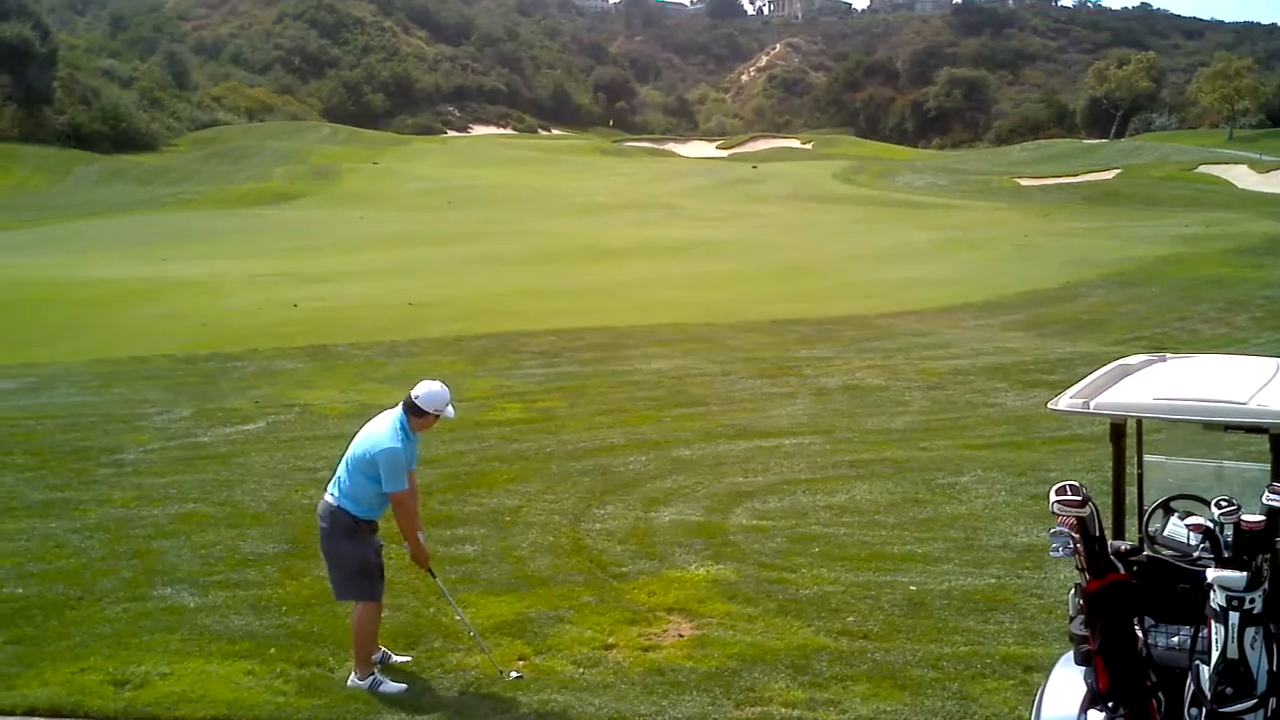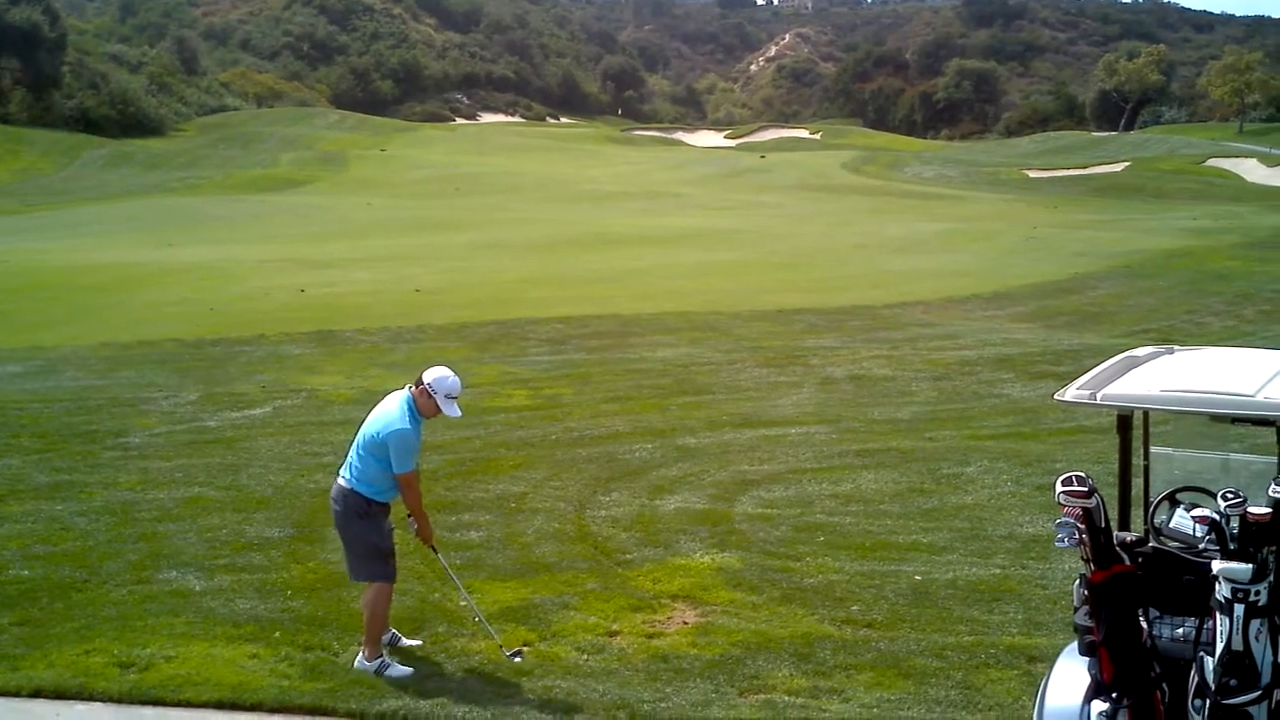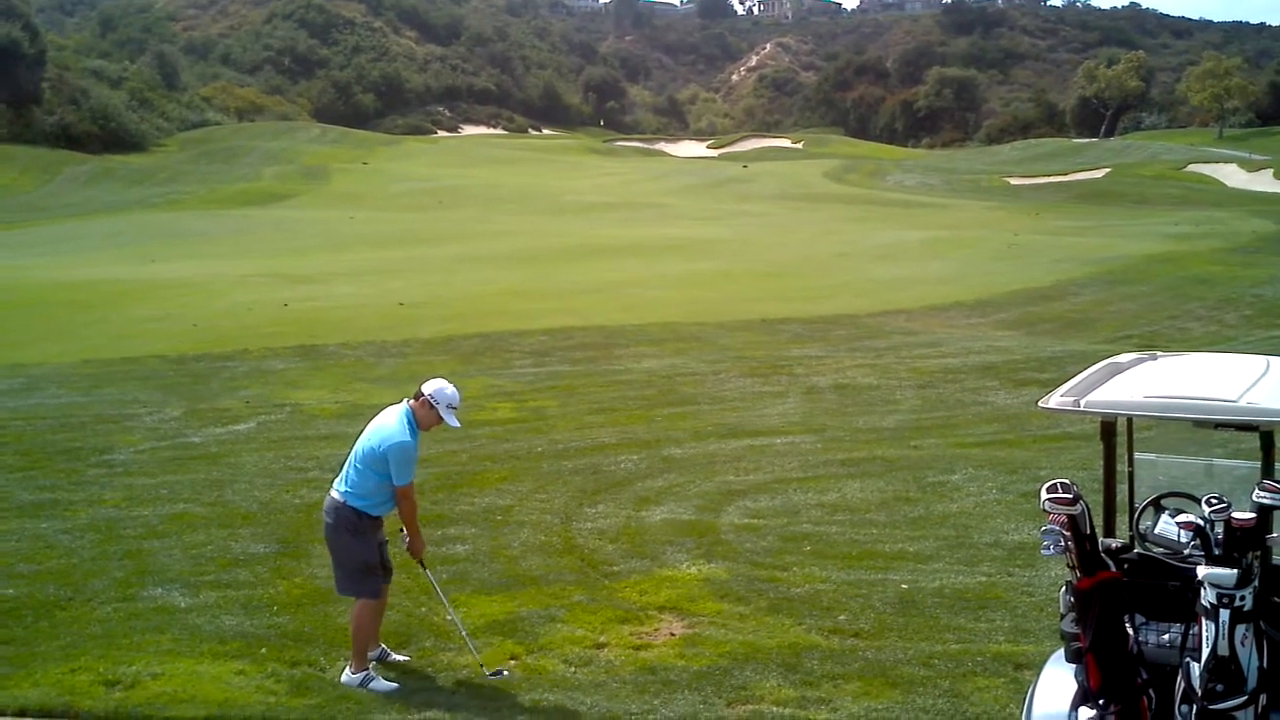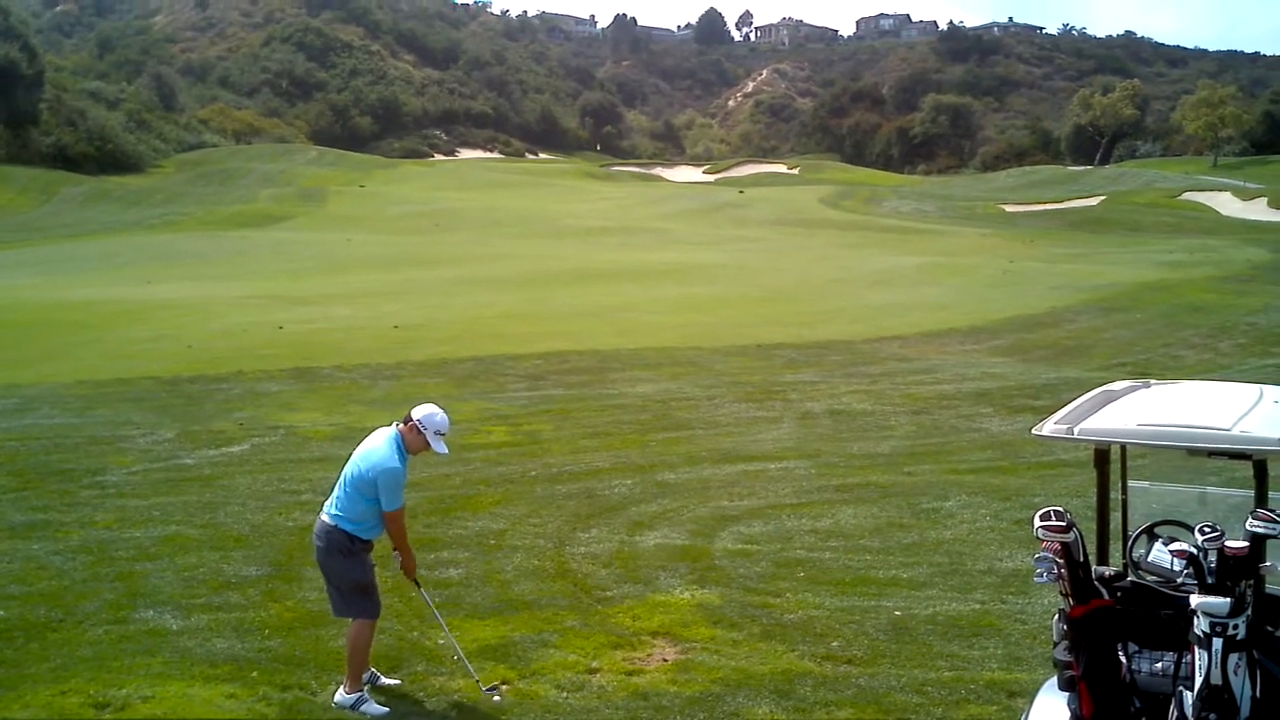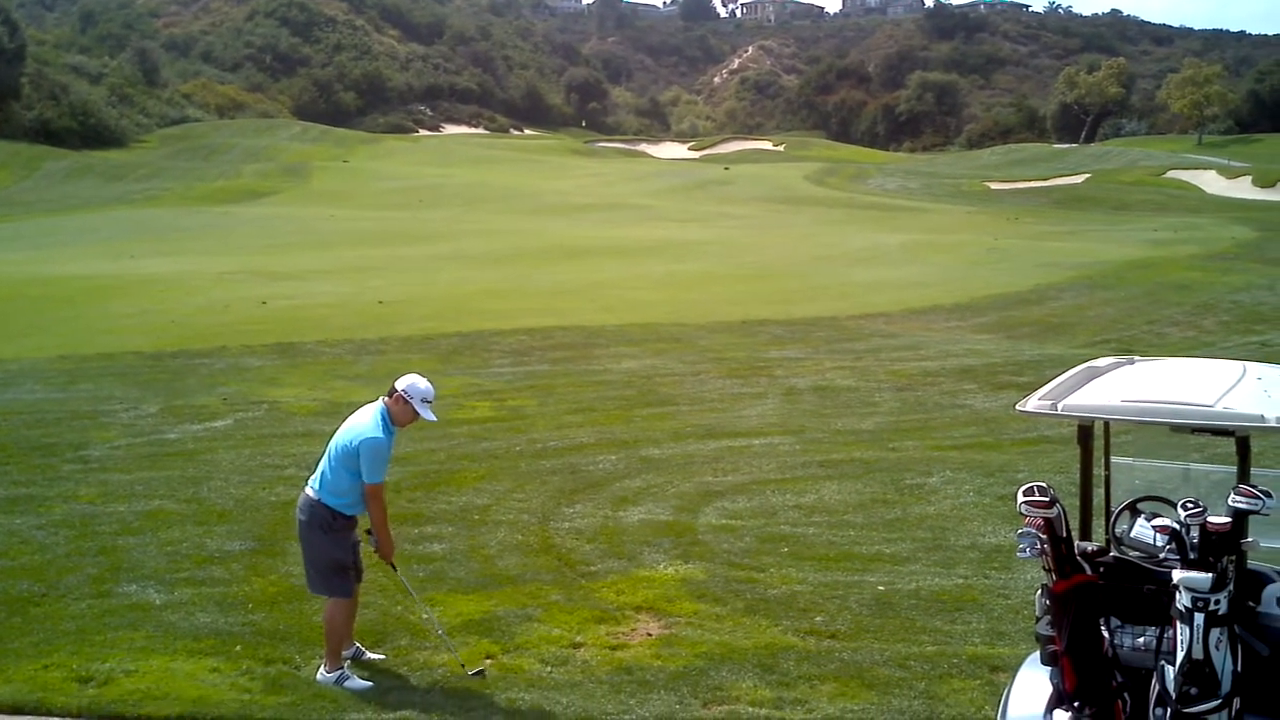
dt=1s
person 1, frame 1
left shoulder: (401, 424)
right shoulder: (391, 446)
left elbow: (410, 485)
right elbow: (400, 504)
left wrist: (419, 534)
right wrist: (416, 547)
left hip: (355, 515)
right hip: (343, 520)
left knee: (373, 587)
right knee: (368, 595)
left ankle: (371, 651)
right ankle: (362, 673)
person 1, frame 2
left shoulder: (401, 400)
right shoulder: (401, 428)
left elbow: (411, 470)
right elbow: (408, 484)
left wrist: (417, 515)
right wrist: (423, 523)
left hip: (368, 498)
right hip: (357, 503)
left knee: (385, 570)
right knee: (380, 577)
left ankle: (382, 632)
right ankle: (371, 655)
person 1, frame 3
left shoulder: (397, 413)
right shoulder: (401, 440)
left elbow: (402, 487)
right elbow: (405, 497)
left wrist: (410, 529)
right wrist: (415, 537)
left hip: (359, 511)
right hip: (349, 516)
left knee: (381, 581)
right knee: (368, 591)
left ankle: (372, 647)
right ankle: (357, 669)
person 1, frame 4
left shoulder: (385, 435)
right shoulder: (391, 465)
right elbow: (394, 522)
left wrist: (401, 549)
right wrist: (407, 557)
left hip: (346, 533)
right hip: (340, 539)
left knee: (367, 608)
right knee: (365, 612)
left ankle: (363, 671)
right ankle: (351, 690)
person 1, frame 5
left shoulder: (374, 413)
right shoulder: (374, 437)
right elbow: (374, 497)
left wrist: (379, 533)
right wrist: (385, 540)
left hip: (334, 510)
right hip: (323, 515)
left knee: (351, 583)
right knee: (340, 591)
left ankle: (346, 646)
right ankle: (332, 668)
